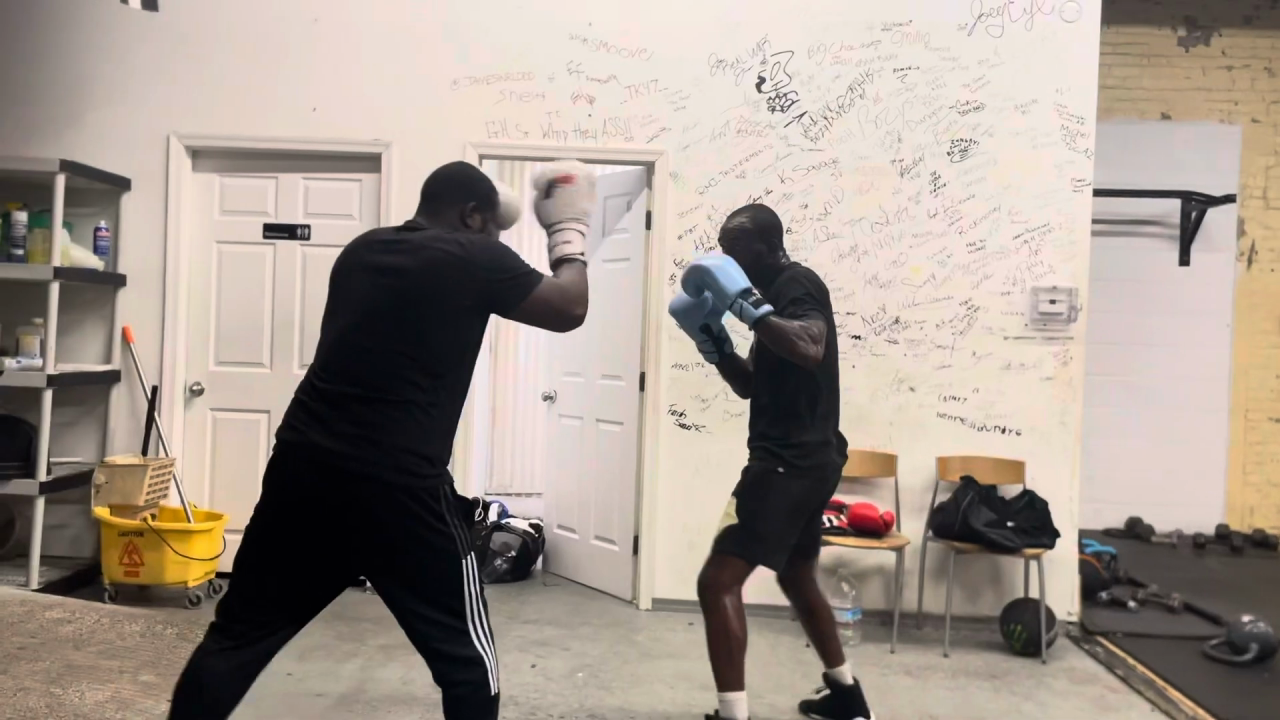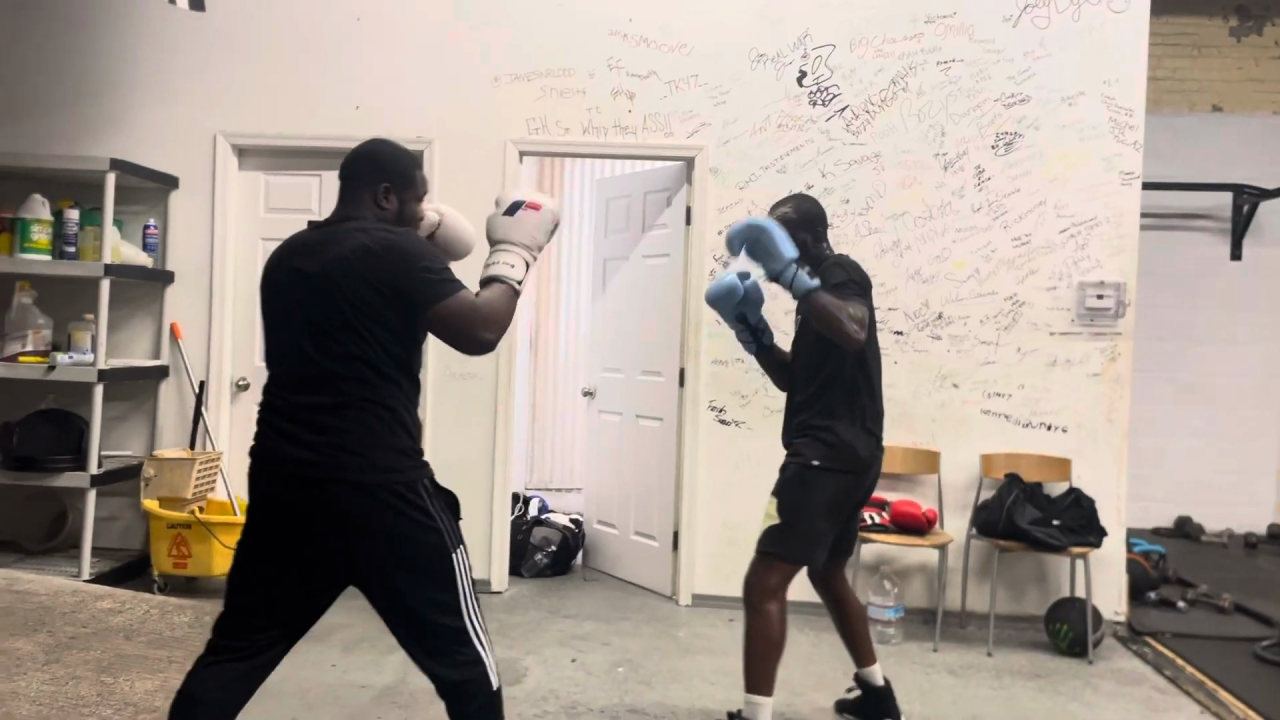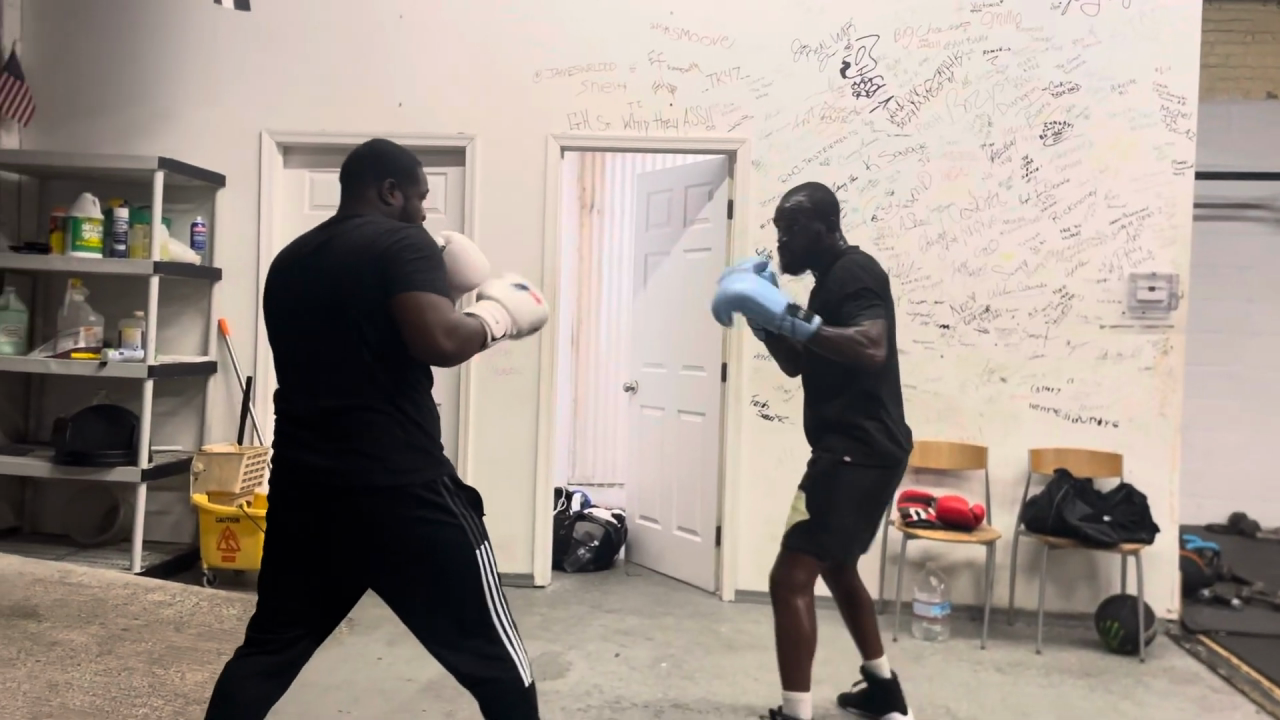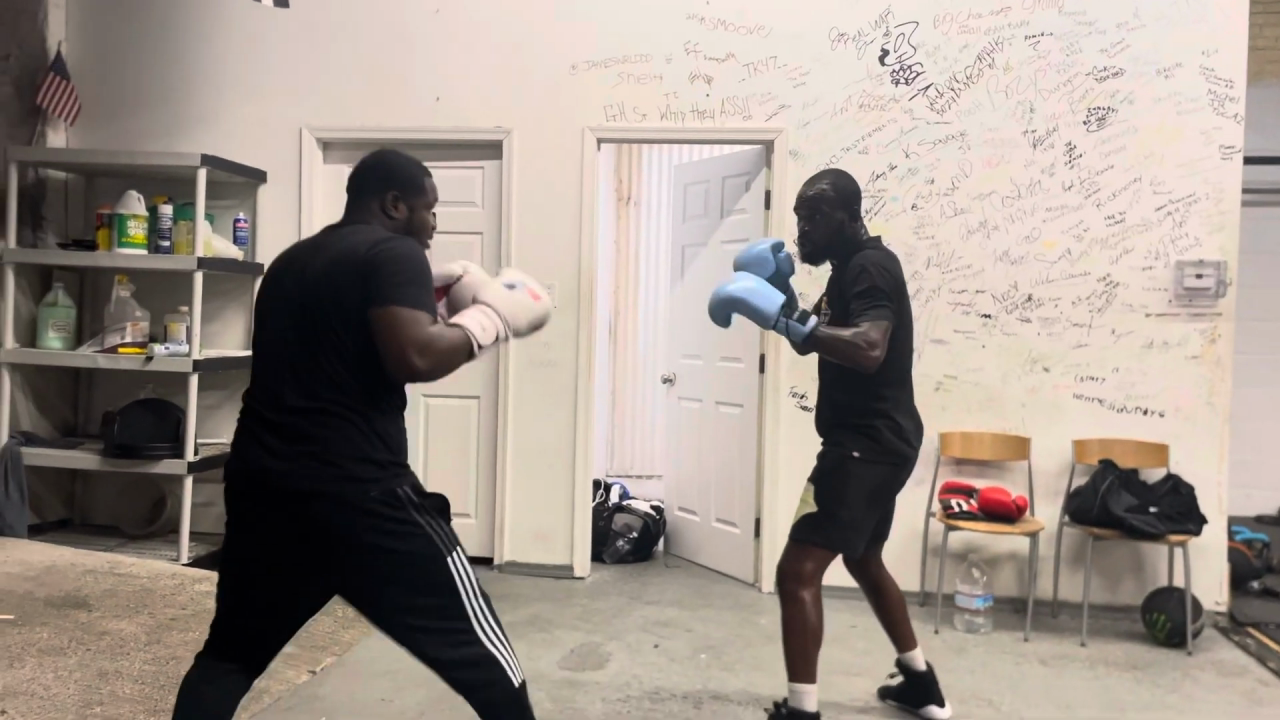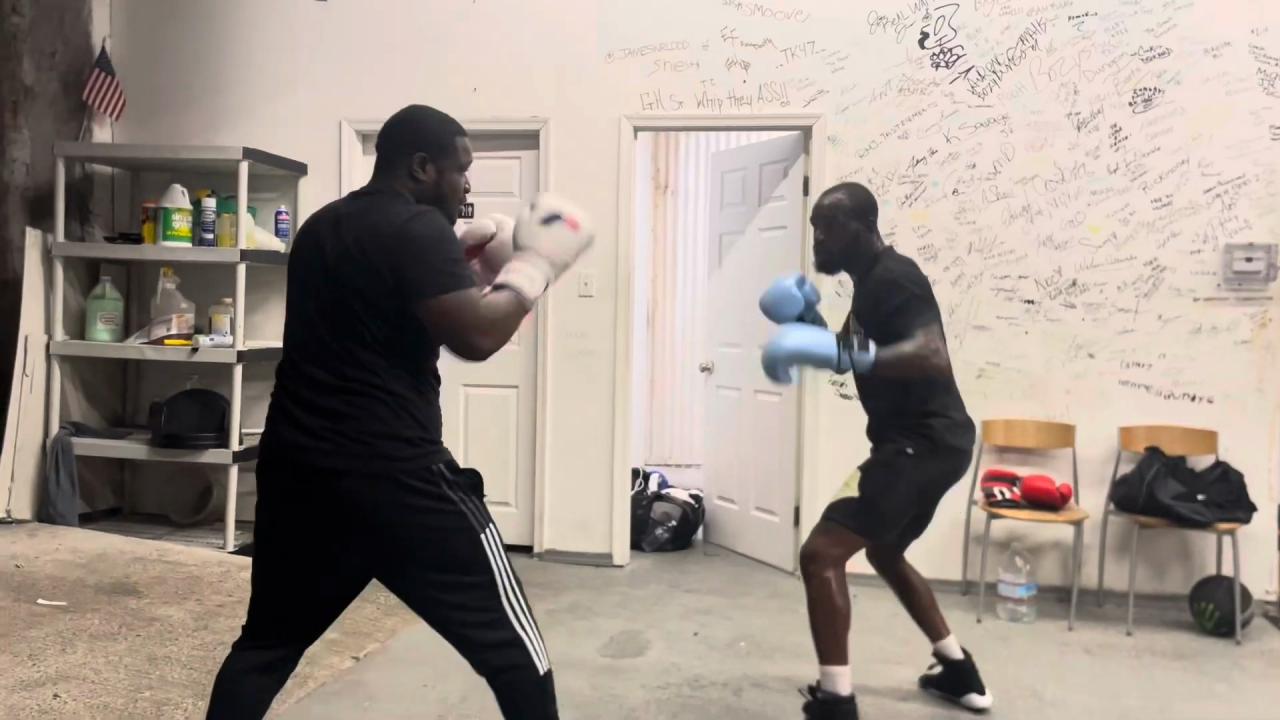
dt=0.7s
person 1, frame 1
left shoulder: (362, 251)
right shoulder: (473, 259)
right elbow: (568, 309)
right wrist: (569, 229)
left hip: (304, 466)
right hip: (397, 485)
left knee: (239, 633)
right knee: (465, 657)
person 1, frame 2
left shoulder: (287, 257)
right shoulder: (395, 252)
right elbow: (477, 335)
right wrist: (514, 251)
left hip: (284, 479)
right hip: (382, 485)
left knee: (239, 646)
right knee: (462, 658)
person 1, frame 3
left shoulder: (288, 262)
right shoulder: (401, 244)
right elbow: (439, 342)
right wrist: (497, 312)
left hip: (302, 485)
right hip: (401, 487)
left knee: (269, 648)
right knee: (492, 657)
person 1, frame 4
left shoulder: (289, 263)
right shoulder: (391, 254)
right elbow: (413, 358)
left wrist: (427, 311)
right wrist: (489, 317)
left hip: (261, 485)
right hip: (362, 495)
left knee: (232, 649)
right knee: (478, 655)
person 1, frame 5
left shoulder: (321, 227)
right shoulder: (418, 228)
right elbow: (474, 336)
left wrist: (456, 271)
right wrist: (537, 261)
left hip: (295, 467)
right hip: (394, 476)
left knee: (266, 642)
right knee: (509, 646)
person 2, frame 1
left shoulder: (796, 285)
right shoulder: (776, 292)
left elbow: (810, 350)
right elbow: (751, 384)
left wrist: (745, 302)
right wrist: (712, 339)
left hip: (788, 461)
right hip: (806, 459)
left knee: (718, 582)
right knee: (797, 575)
person 2, frame 2
left shoulder: (842, 274)
right shoulder: (818, 285)
left elbow: (853, 330)
right elbow: (790, 376)
left wrist: (791, 273)
right wrist: (750, 327)
left hip: (826, 457)
right hip: (847, 456)
left knee: (764, 585)
right knee: (827, 573)
person 2, frame 3
left shoulder: (856, 273)
right shoulder: (831, 280)
left elbow: (872, 351)
right elbow: (798, 365)
left wrist: (791, 318)
right wrist: (767, 319)
left hip: (855, 451)
right hip: (867, 450)
left knee: (791, 579)
right knee: (836, 568)
person 2, frame 4
left shoulder: (871, 266)
right shoulder: (852, 266)
left elbow: (868, 351)
right elbow: (811, 341)
left wrist: (783, 315)
right wrist: (779, 291)
left hip: (865, 444)
right hip: (881, 442)
left knee: (797, 571)
right knee: (864, 559)
person 2, frame 5
left shoulder: (892, 277)
right shoulder: (871, 279)
left elbow: (932, 357)
right elbow: (852, 356)
left wrist: (845, 353)
right wrist: (808, 325)
left hip: (924, 444)
right hip: (927, 441)
left knee: (821, 555)
right knee: (884, 549)
right ankle: (960, 671)
